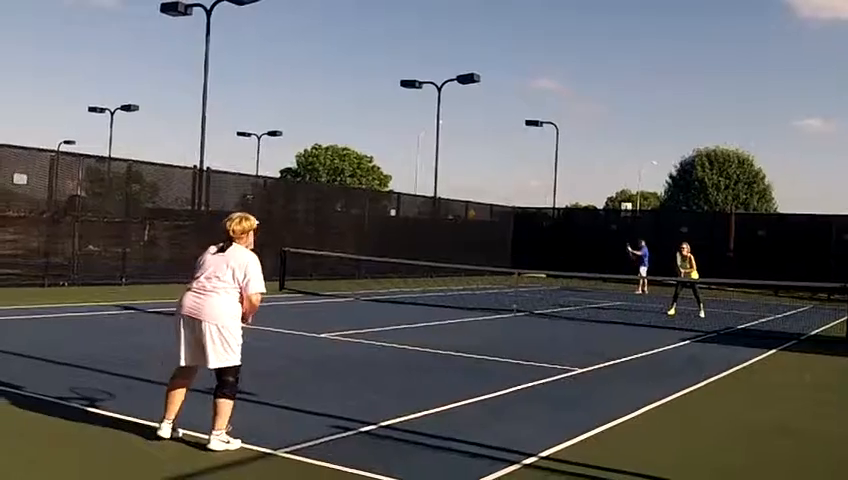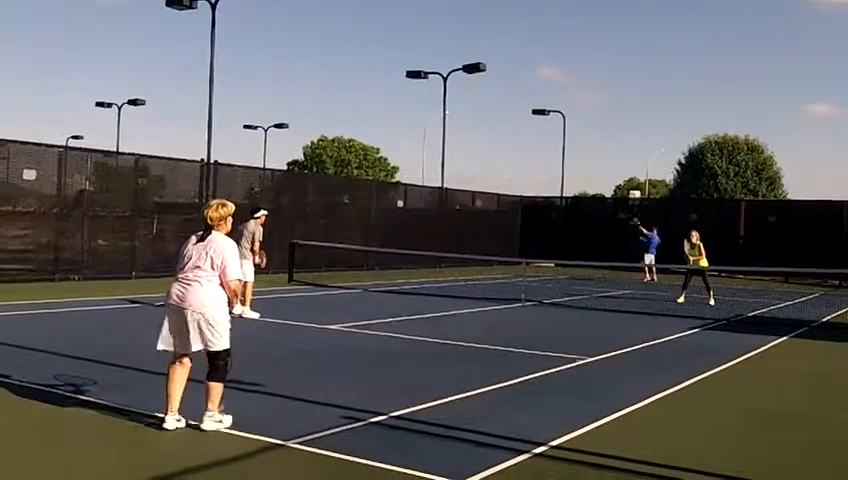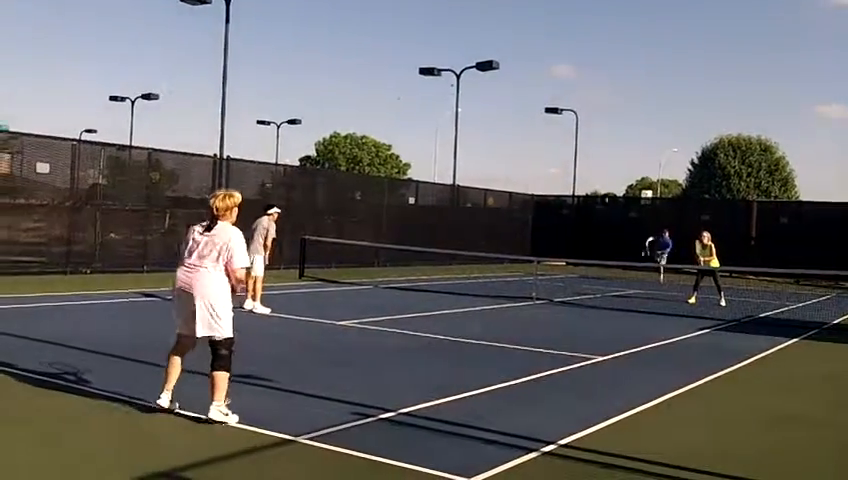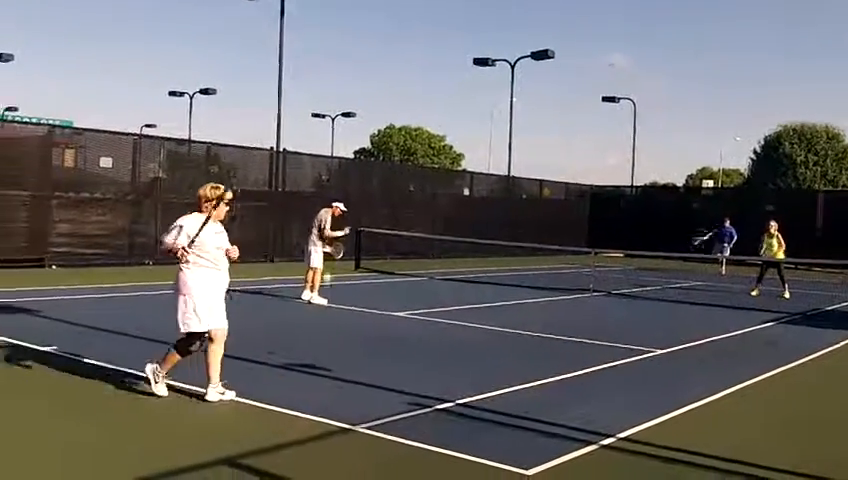
dt=0.7s
person 1, frame 1
left shoulder: (209, 252)
right shoulder: (248, 258)
right elbow: (253, 299)
right wrist: (246, 316)
left hip: (190, 308)
right hip: (219, 316)
left knee: (185, 369)
right knee: (228, 376)
left ankle: (167, 424)
right ankle: (218, 436)
person 1, frame 2
left shoulder: (192, 240)
right shoulder: (226, 245)
right elbow: (232, 285)
right wrist: (232, 300)
left hip: (178, 298)
right hip: (206, 304)
left knee: (181, 357)
right knee: (219, 360)
left ankle: (171, 415)
right ankle: (211, 416)
person 1, frame 3
left shoulder: (195, 230)
right shoulder: (233, 234)
left elbow: (185, 258)
right elbow: (238, 274)
right wrist: (236, 286)
left hip: (185, 286)
right hip: (211, 292)
left knee: (183, 341)
right knee: (222, 349)
left ankle: (166, 394)
right ankle: (218, 407)
person 1, frame 4
left shoulder: (219, 227)
right shoulder: (190, 221)
left elbow: (221, 256)
right elbow: (166, 241)
left wrist: (232, 253)
right wrist: (177, 250)
left hip: (214, 292)
right hip: (195, 288)
left knee: (219, 335)
right knee: (196, 338)
left ankle: (215, 388)
right ankle: (157, 371)
